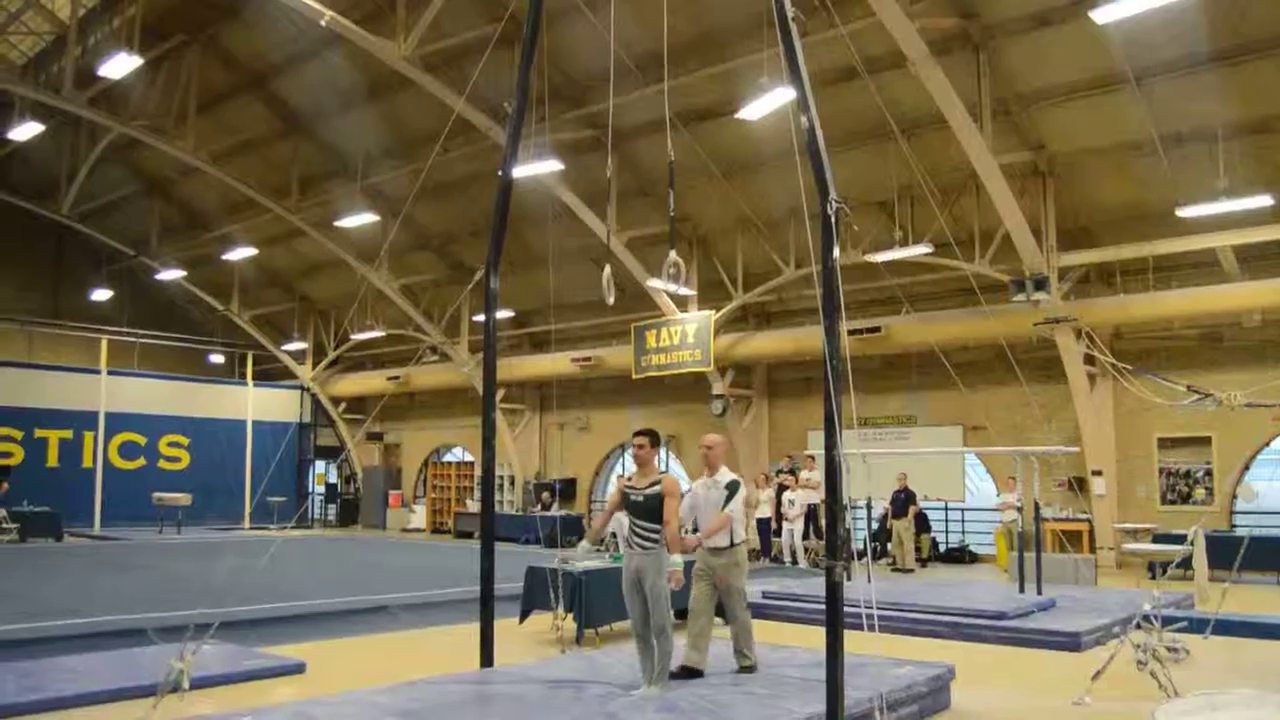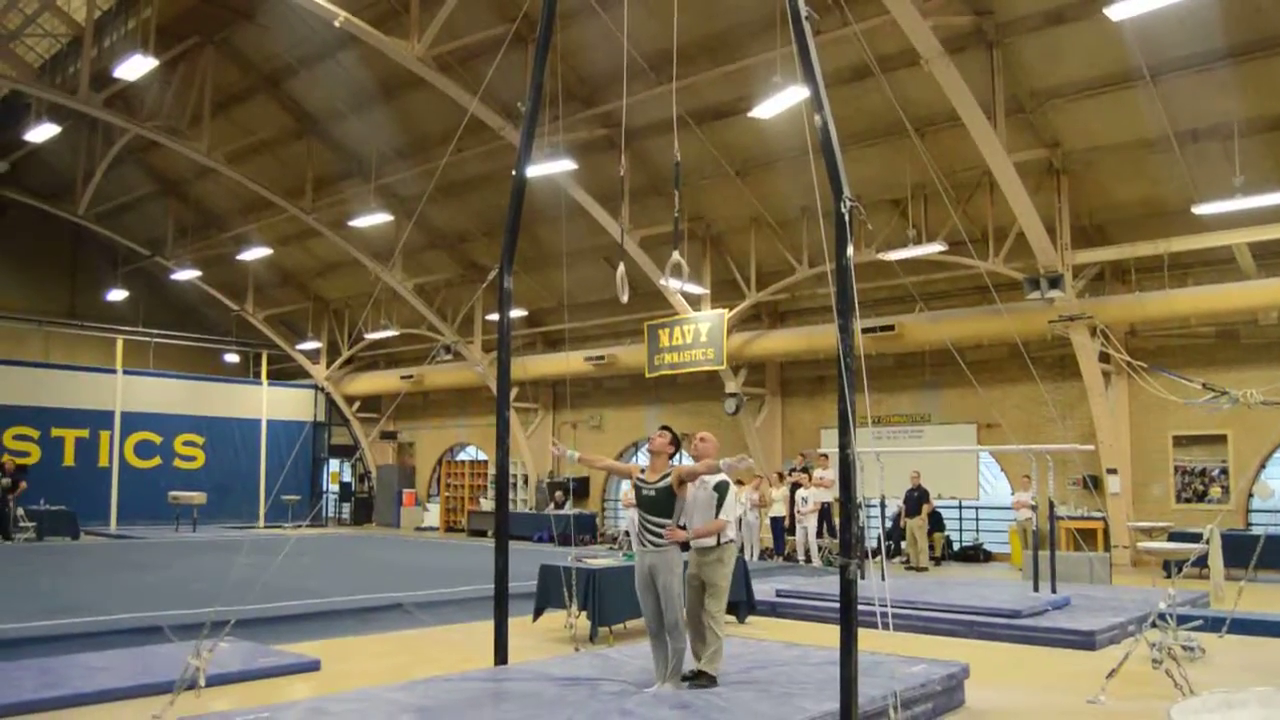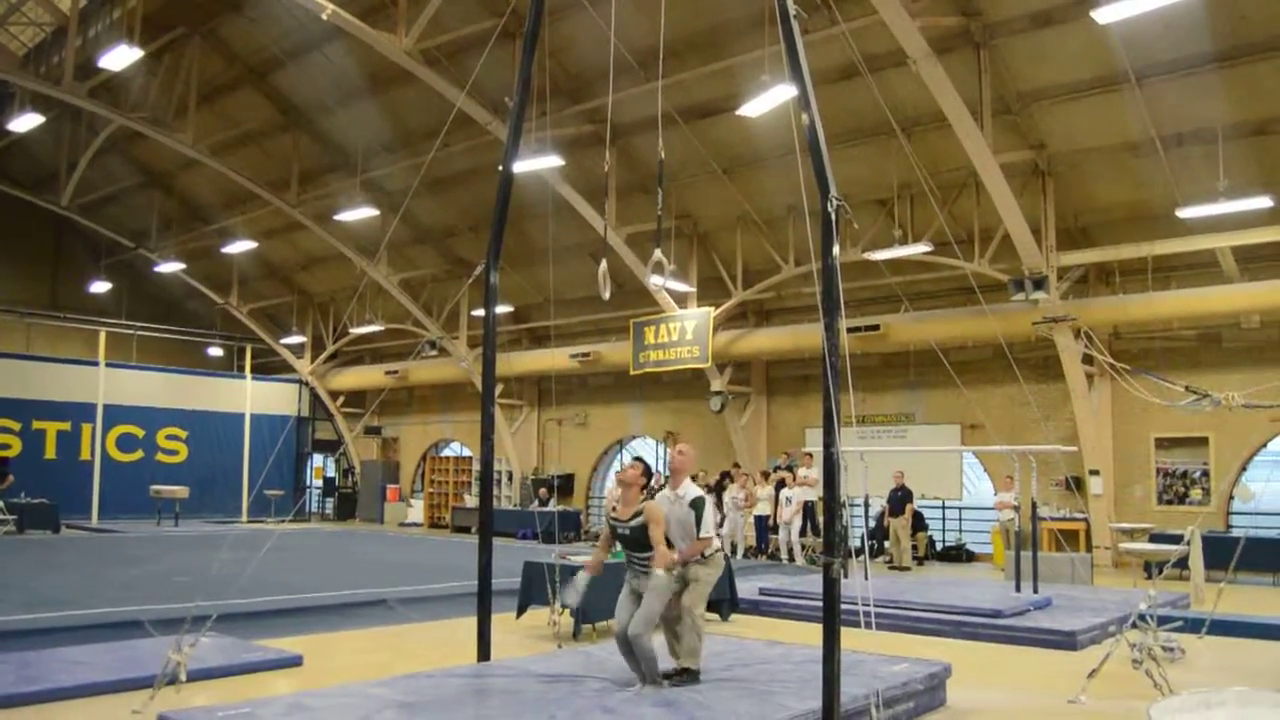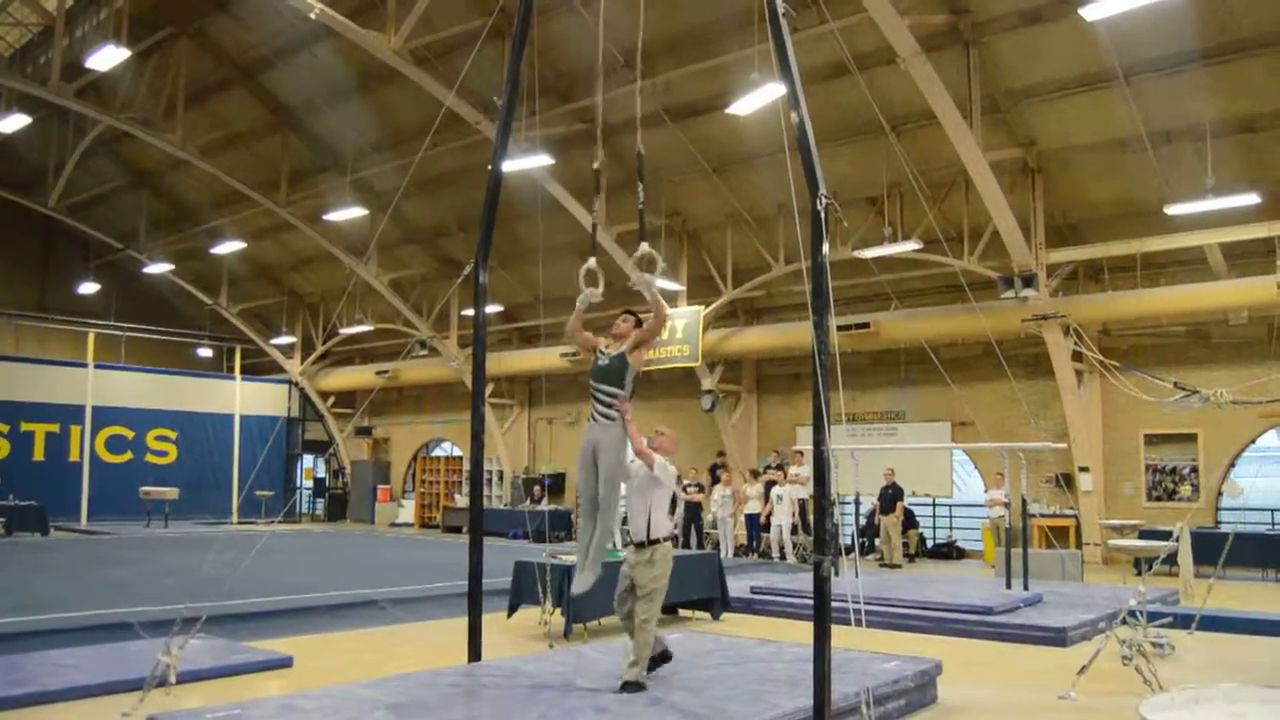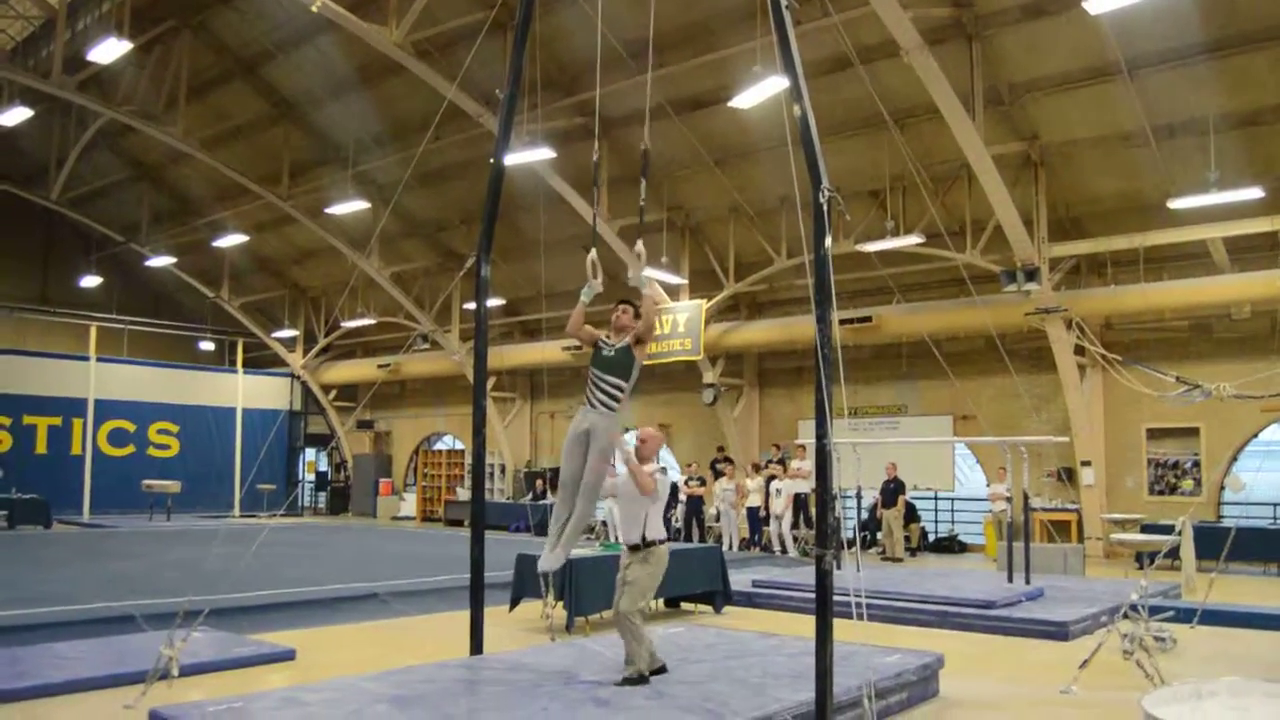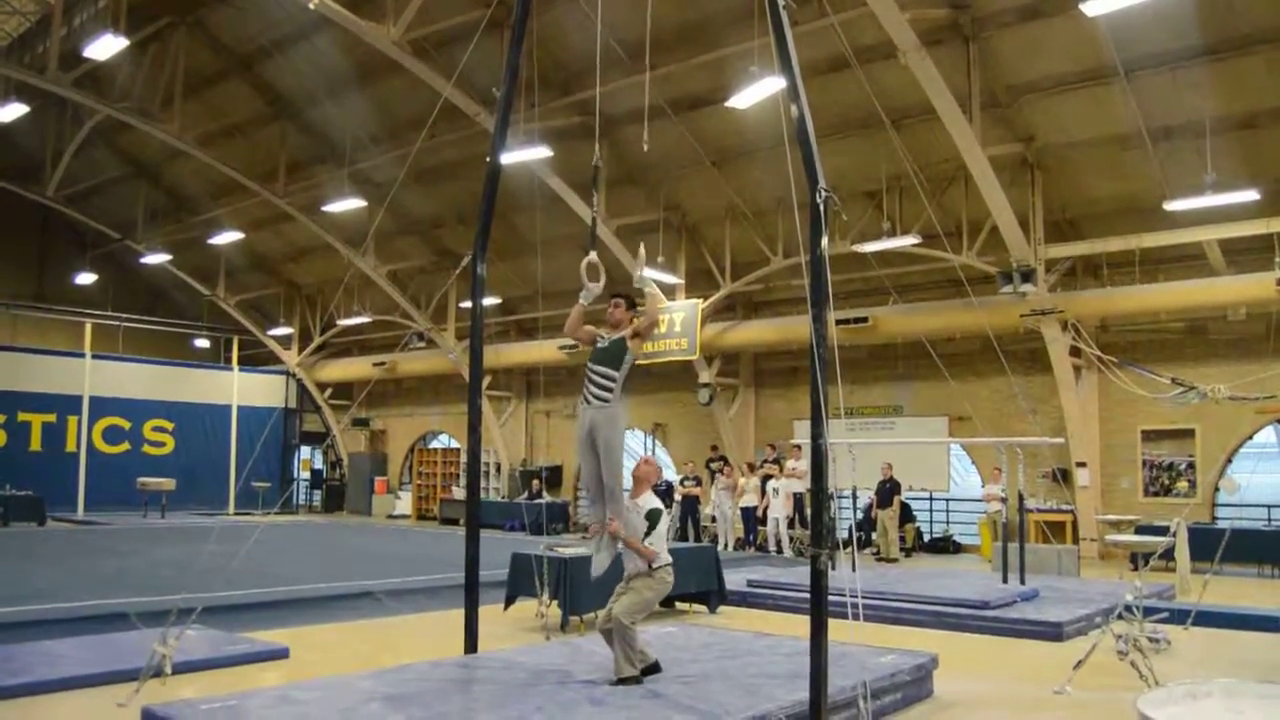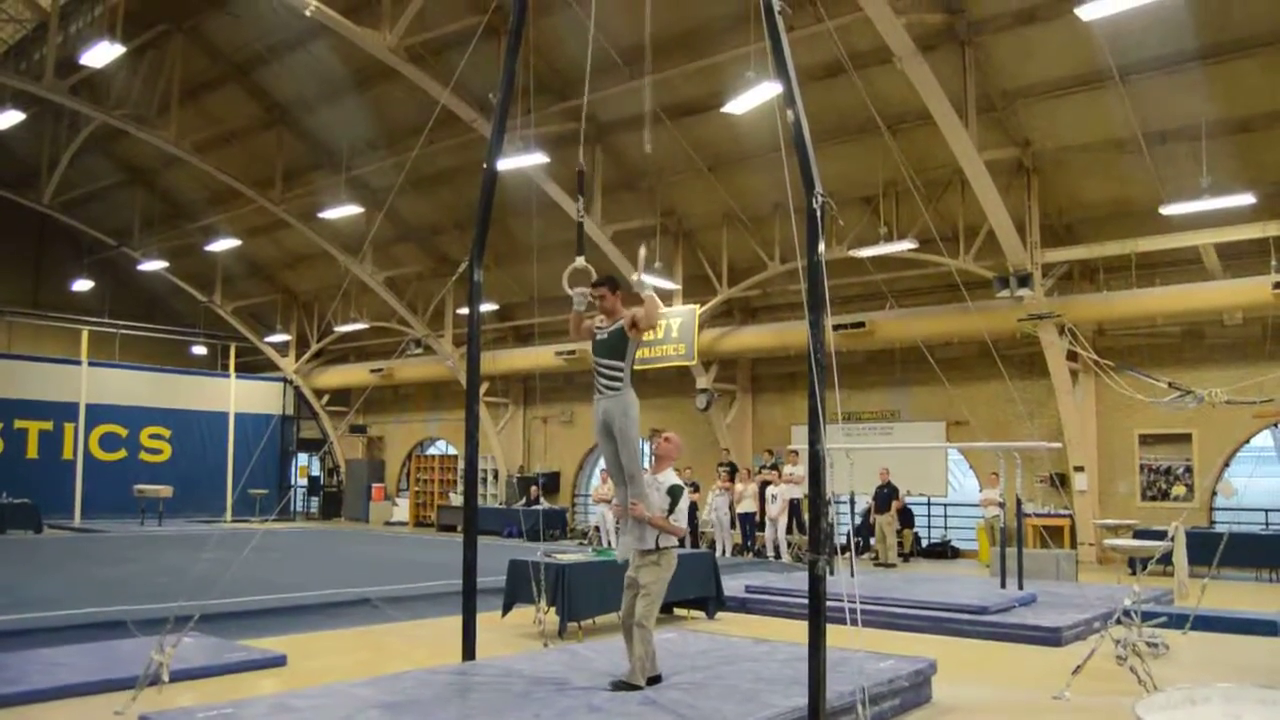
dt=0.7s
person 1, frame 1
left shoulder: (667, 484)
right shoulder: (625, 484)
left elbow: (671, 524)
right elbow: (604, 516)
left wrist: (675, 563)
right wrist: (585, 545)
left hip: (656, 559)
right hip: (631, 559)
left knee: (661, 626)
right knee: (639, 626)
left ankle: (658, 682)
right ankle: (647, 681)
person 1, frame 2
left shoulder: (677, 474)
right shoulder: (635, 472)
left elbow: (702, 467)
right elbow: (601, 463)
left wrist: (724, 464)
right wrist: (570, 455)
left hip: (666, 556)
right hip: (642, 556)
left knee: (673, 623)
right knee: (652, 625)
left ankle: (673, 680)
right ankle: (660, 678)
person 1, frame 3
left shoulder: (651, 510)
right shoulder: (612, 511)
left elbow: (660, 547)
right elbow: (602, 549)
left wrist: (660, 578)
right wrist: (584, 576)
left hip: (656, 581)
right hip: (632, 580)
left knee: (637, 632)
right knee: (621, 631)
left ankle: (655, 680)
right ankle: (645, 678)
person 1, frame 4
left shoulder: (635, 347)
right shoulder: (599, 346)
left elbow: (659, 320)
right elbow: (571, 333)
left wrist: (649, 289)
right wrist: (583, 302)
left hip: (613, 431)
right hip: (591, 429)
left knee: (606, 502)
right knee: (586, 502)
left ankle: (592, 565)
right ankle: (581, 563)
person 1, frame 5
left shoulder: (638, 340)
right shoulder: (599, 338)
left elbow: (650, 317)
right elbow: (571, 329)
left wrist: (643, 285)
right wrist: (586, 296)
left hip: (607, 421)
right hip: (583, 416)
left knee: (589, 488)
right knee: (567, 483)
left ankle: (563, 547)
right ankle: (552, 544)
person 1, frame 6
left shoulder: (633, 333)
right shoulder: (597, 334)
left elbow: (653, 318)
right elbow: (570, 332)
left wrist: (647, 286)
right wrist: (585, 299)
left hip: (609, 414)
right hip: (585, 413)
left knee: (611, 481)
right knee: (591, 484)
left ankle: (610, 541)
right ankle: (600, 539)
person 1, frame 7
left shoulder: (632, 317)
right shoulder: (598, 322)
left elbow: (652, 320)
right elbow: (575, 333)
left wrist: (645, 290)
right wrist: (578, 305)
left hip: (621, 401)
right hip: (600, 403)
left knee: (631, 467)
right knee: (614, 471)
left ankle: (636, 526)
right ankle: (625, 526)
person 2, frame 1
left shoulder: (733, 483)
right shoulder: (697, 486)
left elbow: (725, 518)
right elbow: (681, 516)
left wrist: (698, 539)
left hip: (731, 553)
right hip: (706, 555)
left knee: (736, 610)
right knee: (698, 608)
left ankle: (747, 659)
right ankle: (693, 664)
person 2, frame 2
left shoulder: (721, 483)
right shoulder: (687, 482)
left elbow: (721, 524)
right elbow: (678, 516)
left wrist: (687, 535)
left hip: (719, 552)
right hip: (696, 553)
left knee: (713, 612)
right knee: (694, 612)
left ankle: (709, 672)
right ankle: (701, 666)
person 2, frame 3
left shoulder: (697, 498)
right shoulder: (662, 498)
left elbow: (705, 540)
left wrist: (676, 558)
left hip: (707, 561)
right hip: (684, 562)
left knee: (690, 607)
right knee: (668, 611)
left ankle: (691, 668)
right ankle: (682, 663)
person 2, frame 4
left shoulder: (666, 471)
right shoulder: (635, 469)
left elbow: (640, 450)
left wrist: (628, 418)
left hip: (656, 551)
right hip: (636, 549)
left knee: (644, 616)
right knee: (623, 606)
left ankle: (635, 676)
right ankle: (658, 649)
person 2, frame 5
left shoulder: (657, 475)
right shoulder: (624, 478)
left elbow: (646, 488)
left wrist: (626, 453)
left hip: (651, 554)
right hip: (630, 552)
left knee: (629, 609)
right knee: (621, 611)
left ankle: (637, 670)
right ankle: (652, 663)
person 2, frame 6
left shoulder: (654, 510)
right shoulder: (622, 503)
left elbow: (651, 554)
right elbow: (610, 535)
left wrist: (621, 534)
right wrist: (603, 530)
left hip: (656, 576)
right hip: (632, 575)
left knee: (622, 616)
right knee: (605, 623)
left ankle: (629, 673)
right ankle: (646, 663)
person 2, frame 7
left shoulder: (674, 487)
right shoulder: (641, 480)
left elbow: (679, 530)
left wrist: (646, 516)
right wrist: (624, 512)
left hip: (660, 558)
right hip: (638, 555)
left knee: (643, 617)
right knee: (628, 617)
left ankle: (636, 678)
right ankle: (649, 671)
